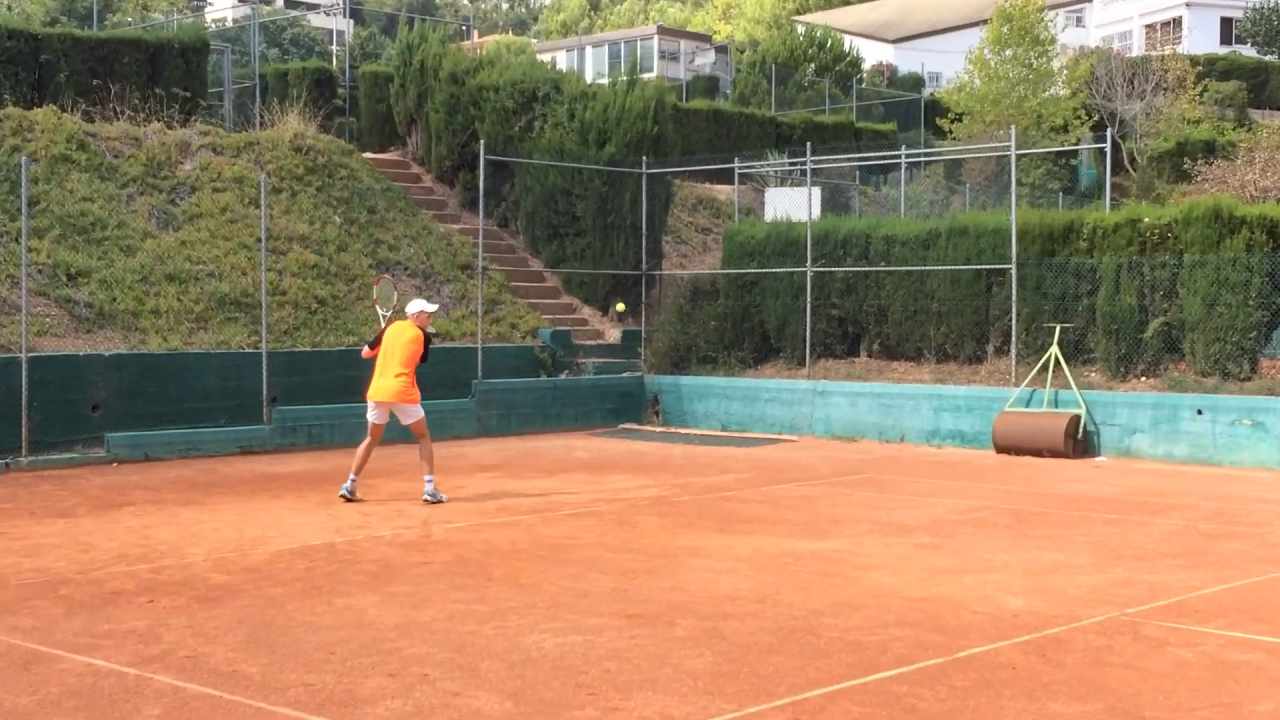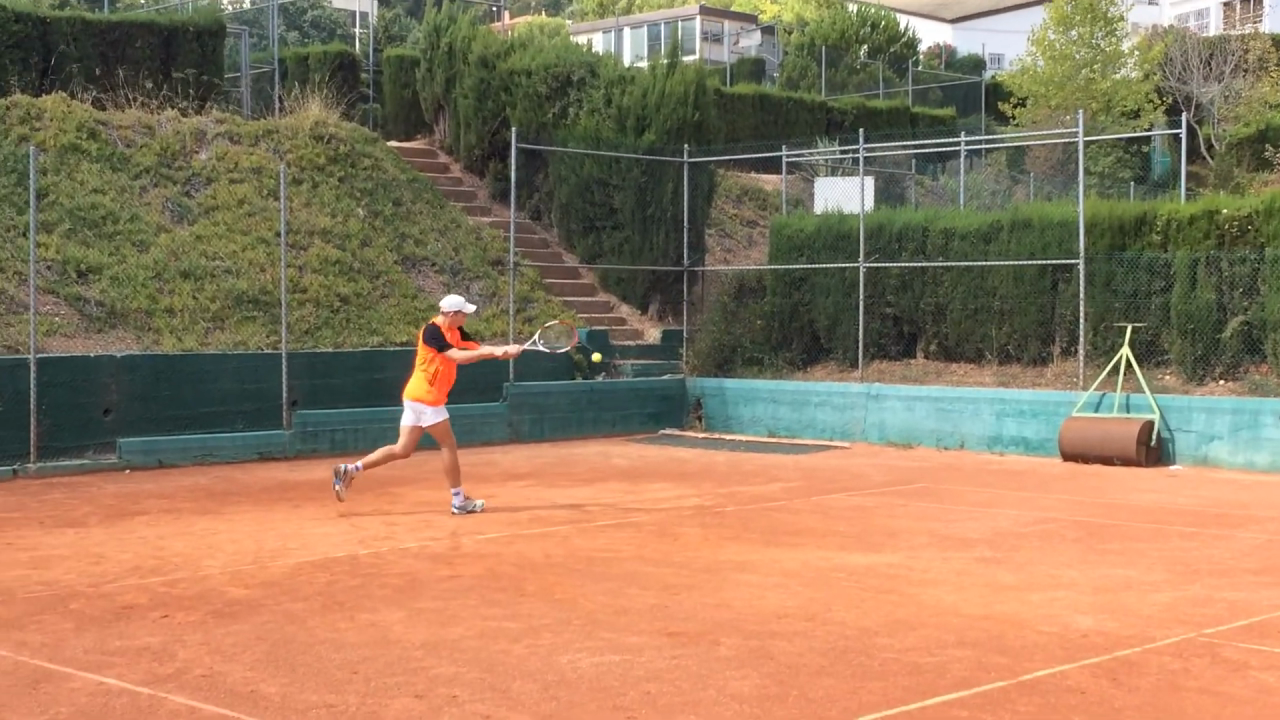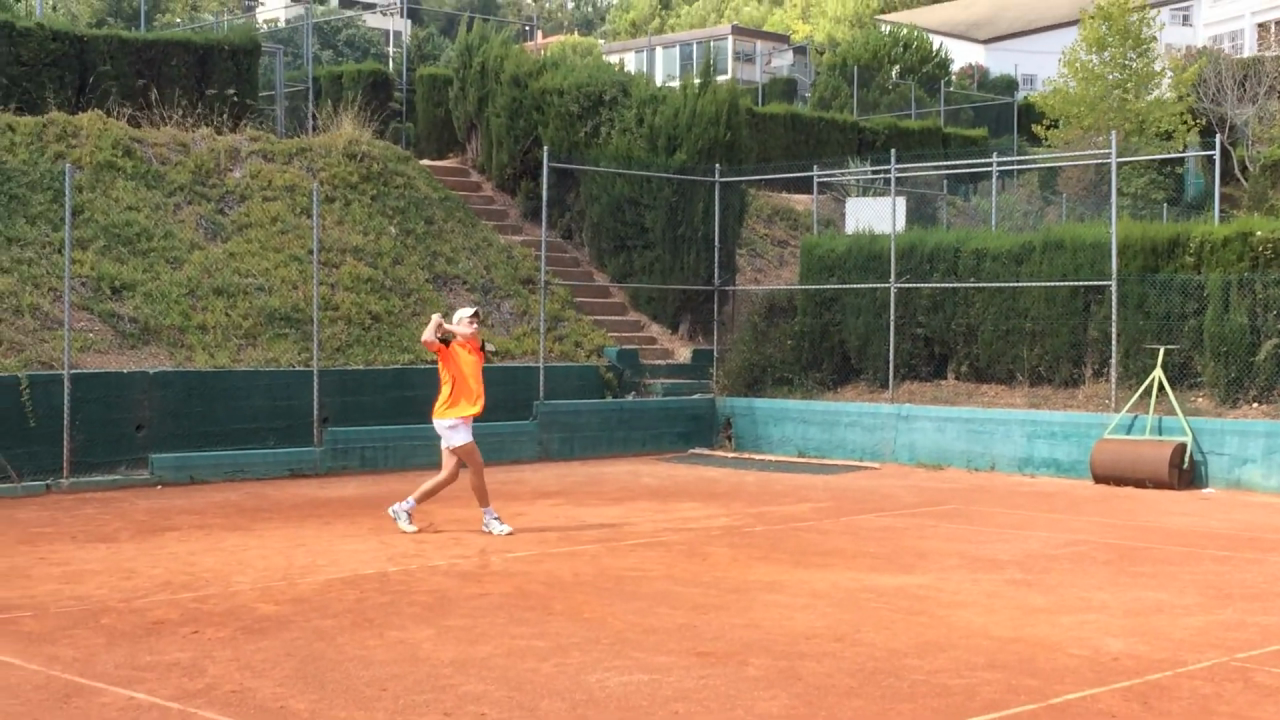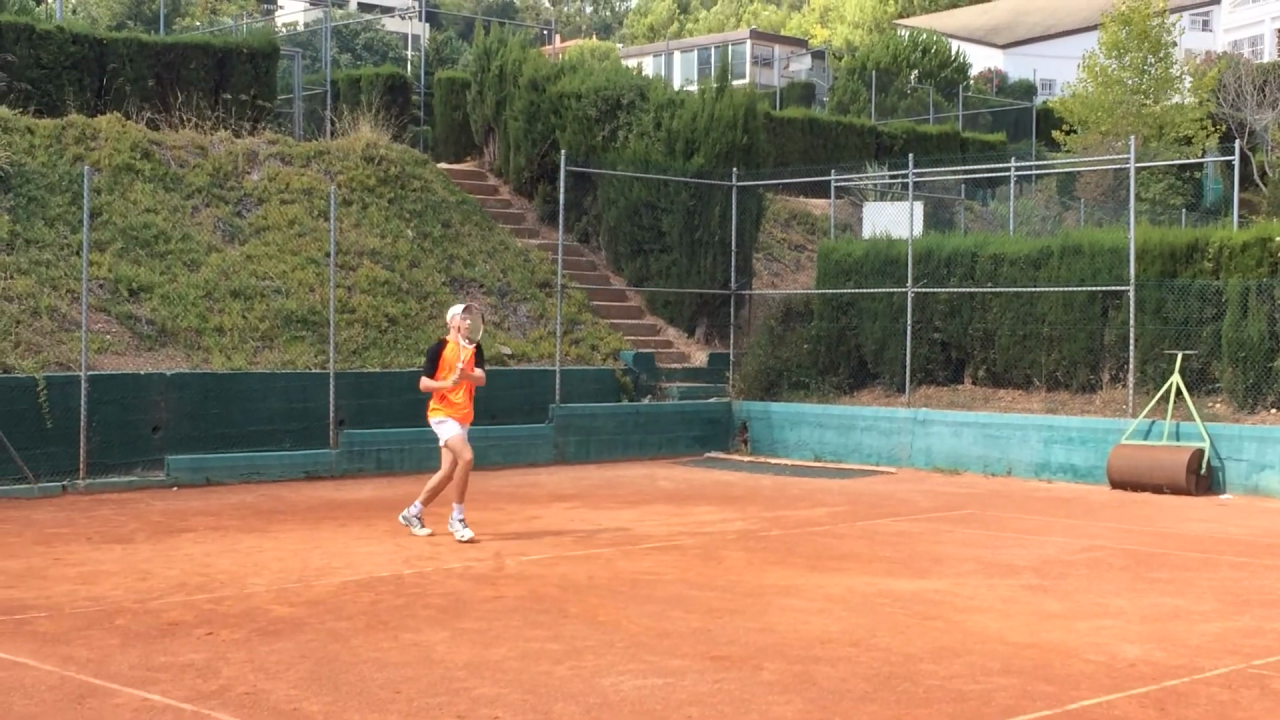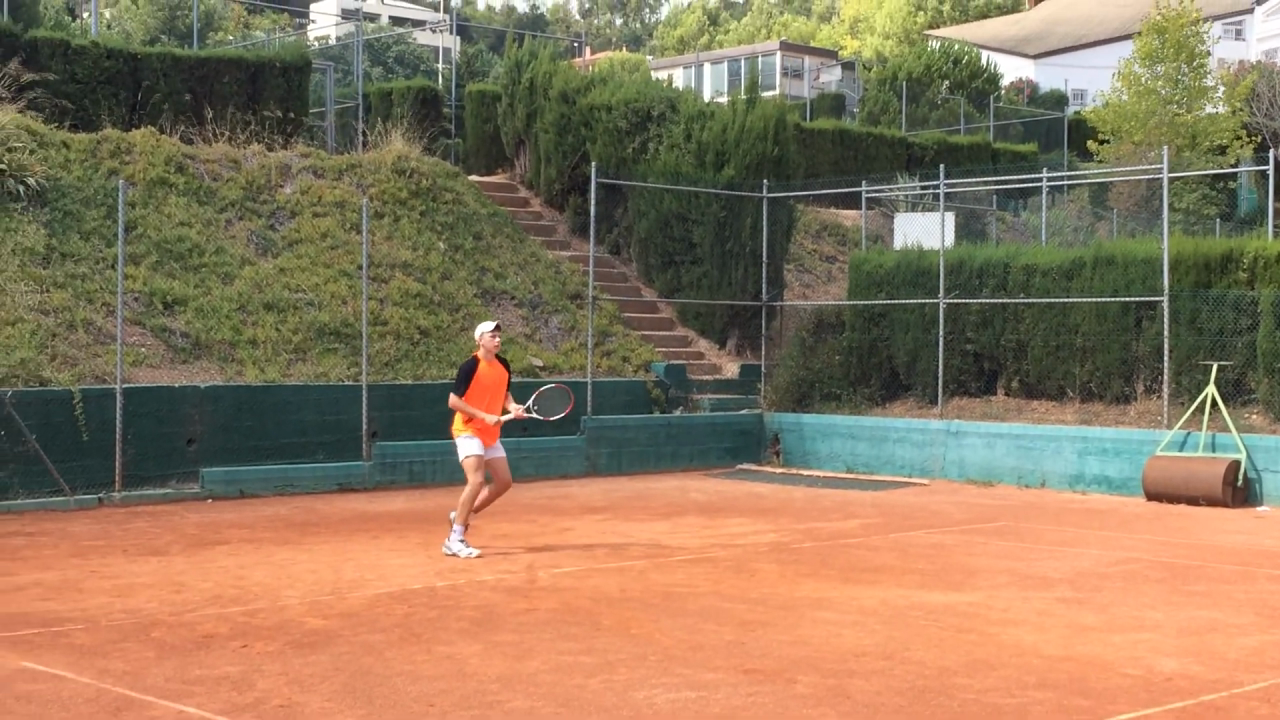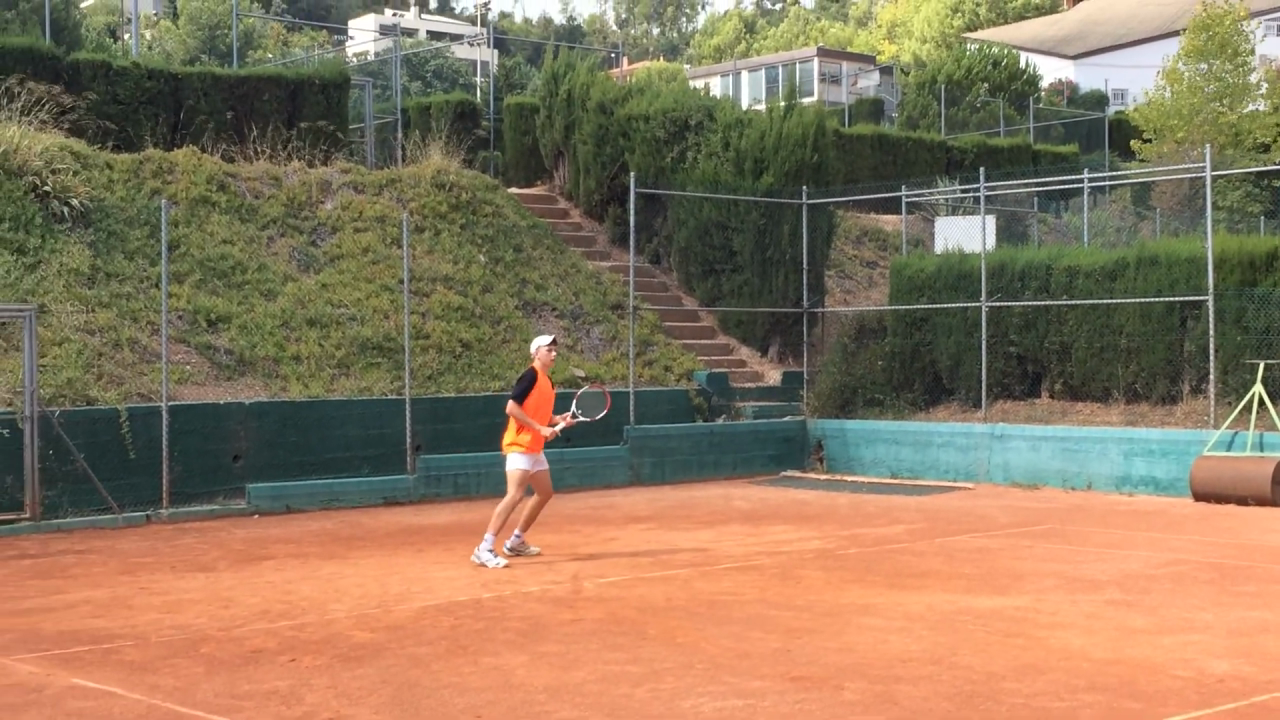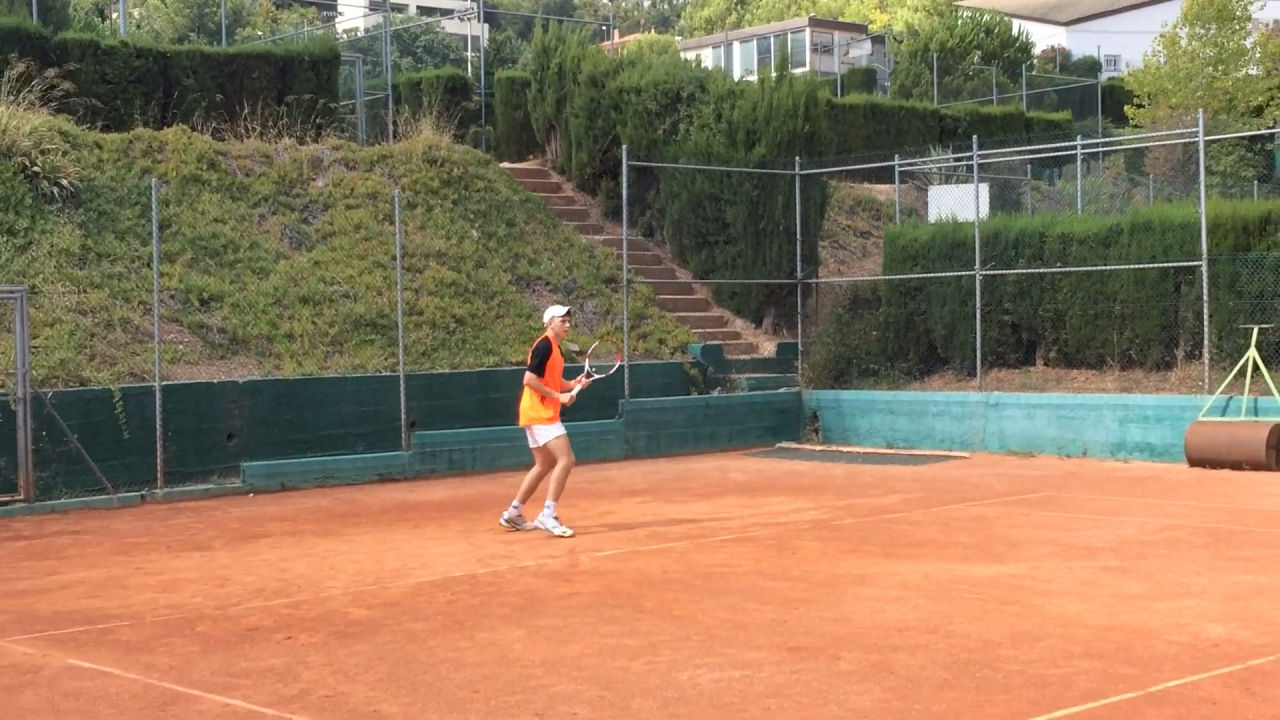
dt=0.3s
person 1, frame 1
left shoulder: (391, 328)
right shoulder: (424, 337)
left elbow: (365, 353)
left hip: (378, 392)
right hip: (403, 393)
left knee: (372, 439)
right knee: (423, 437)
left ankle: (349, 486)
right ankle: (430, 489)
person 1, frame 2
left shoulder: (454, 331)
right shoulder: (432, 330)
left elbow: (471, 347)
right elbow: (455, 356)
left wrist: (502, 350)
right wrist: (495, 352)
left hip: (417, 396)
right hip: (423, 396)
left knee: (402, 449)
right knee: (449, 446)
left ankle: (348, 470)
right ankle: (459, 500)
person 1, frame 3
left shoulder: (477, 345)
right shoulder: (446, 346)
left elbow: (473, 335)
right elbow: (426, 339)
left wrist: (447, 325)
right wrist: (435, 321)
left hip: (460, 417)
right hip: (449, 416)
left knee: (448, 474)
right knee: (476, 465)
left ankle: (403, 508)
right ankle: (490, 518)
person 1, frame 4
left shoulder: (475, 349)
right shoulder: (438, 348)
left elbow: (481, 378)
right elbow: (423, 384)
left wrist: (468, 374)
right wrist: (450, 383)
left hip: (463, 417)
right hip: (442, 414)
left knee: (448, 470)
right knee: (466, 459)
left ankle: (412, 513)
right ankle: (457, 518)
person 1, frame 5
left shoulder: (504, 365)
right shoulder: (469, 366)
left elbow: (505, 395)
right elbow: (453, 401)
left wrist: (513, 408)
right wrist: (484, 416)
left hip: (491, 435)
right hip: (467, 431)
left knee: (504, 482)
right knee: (476, 481)
left ankle: (460, 516)
right ankle: (455, 539)
person 1, frame 6
left shoulder: (547, 380)
right shoulder: (529, 376)
right elbow: (511, 409)
left wrist: (558, 419)
right wrist: (540, 428)
left hip: (534, 446)
right hip: (518, 444)
left knee: (545, 493)
right knee: (514, 495)
left ankle: (515, 541)
right ankle: (484, 549)
person 1, frame 7
left shoulder: (554, 347)
right shoulder: (544, 346)
right elbow: (529, 380)
left wrist: (572, 384)
right wrist: (558, 397)
left hip: (543, 414)
right hip: (540, 414)
left knee: (543, 465)
right knee: (566, 460)
left ankle: (513, 514)
right ankle: (548, 515)
